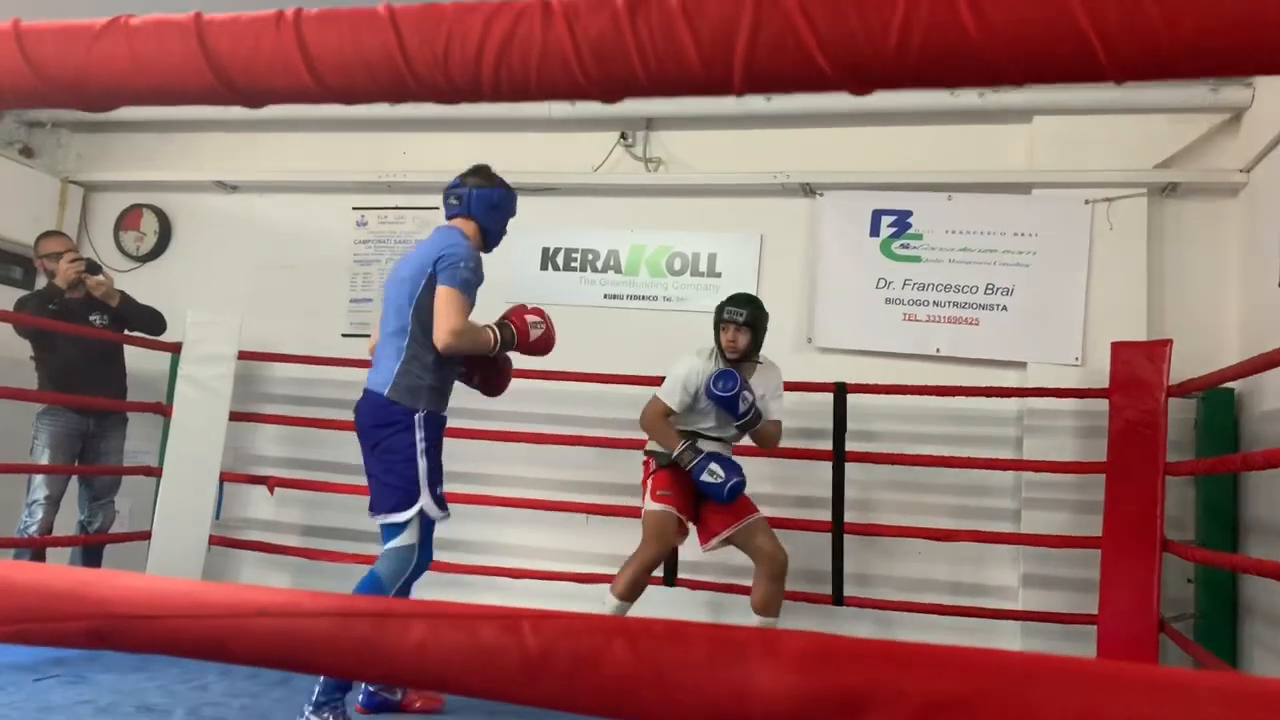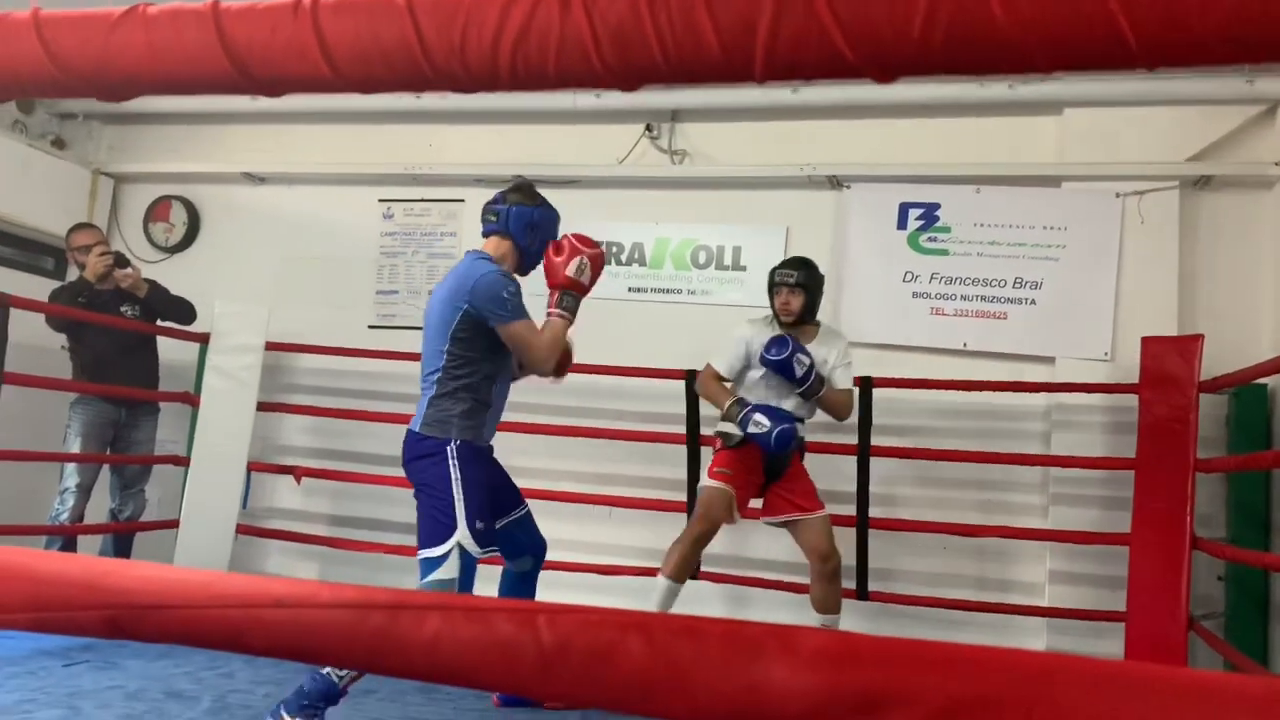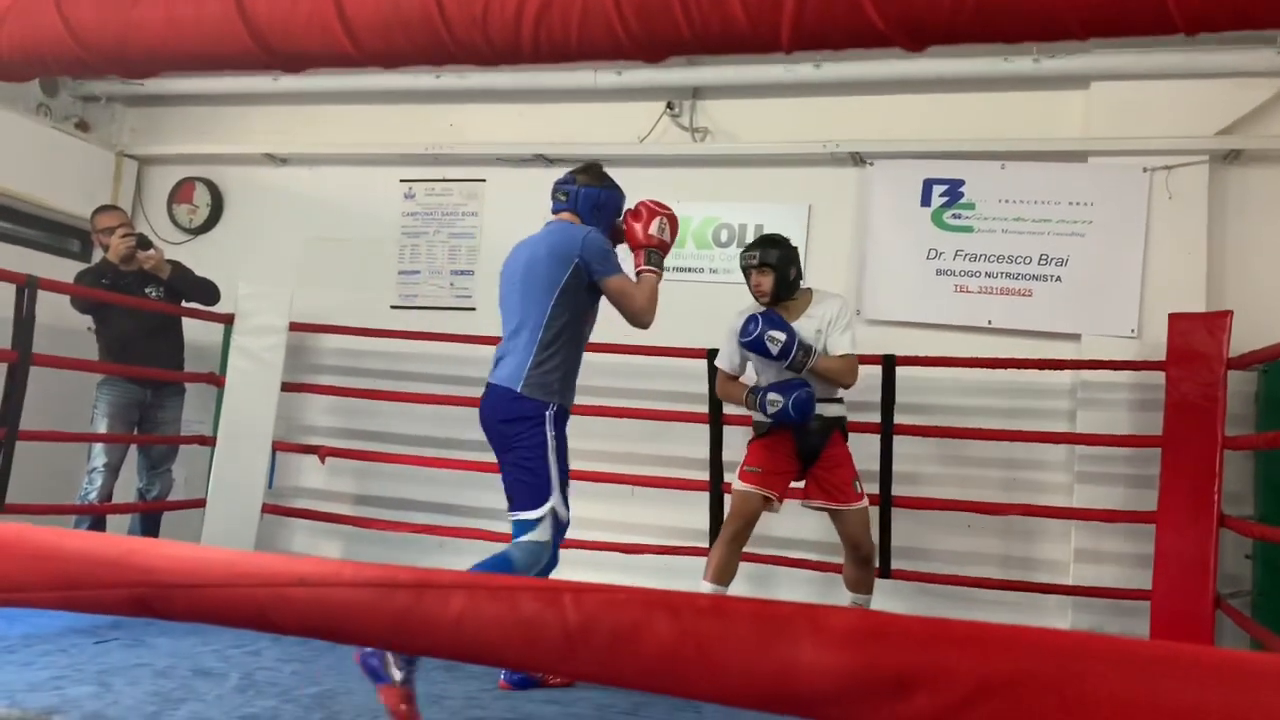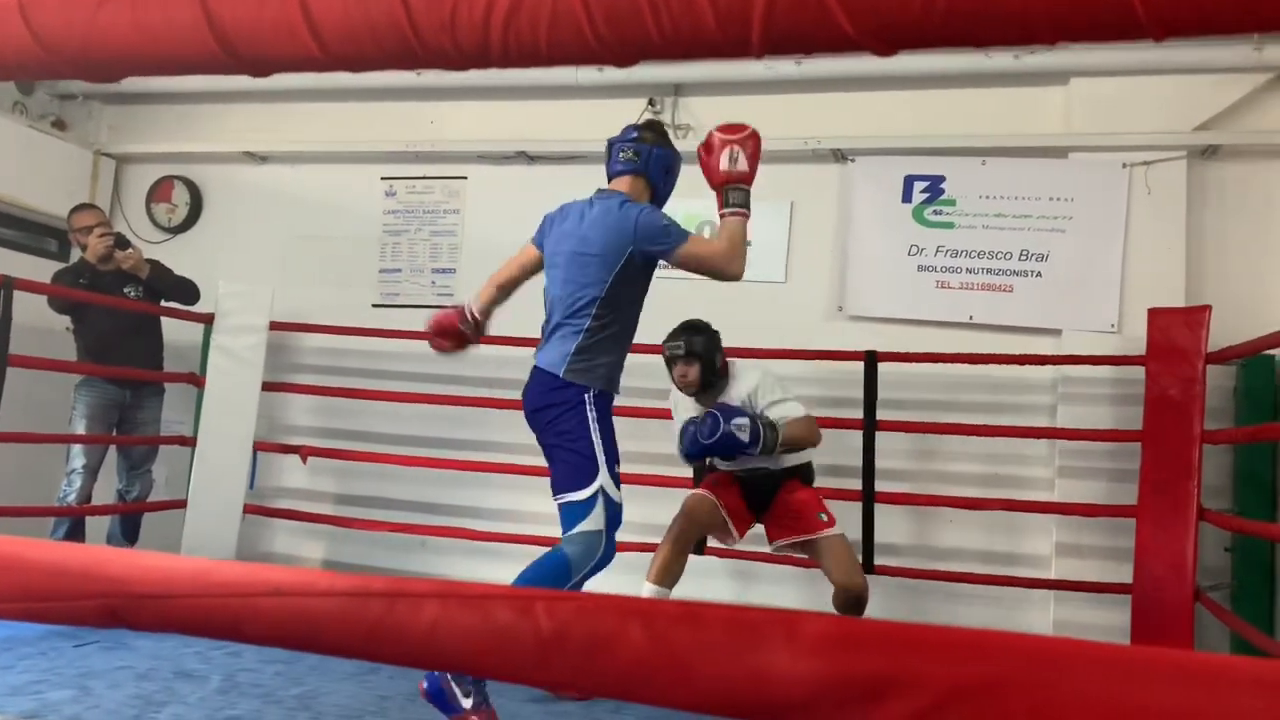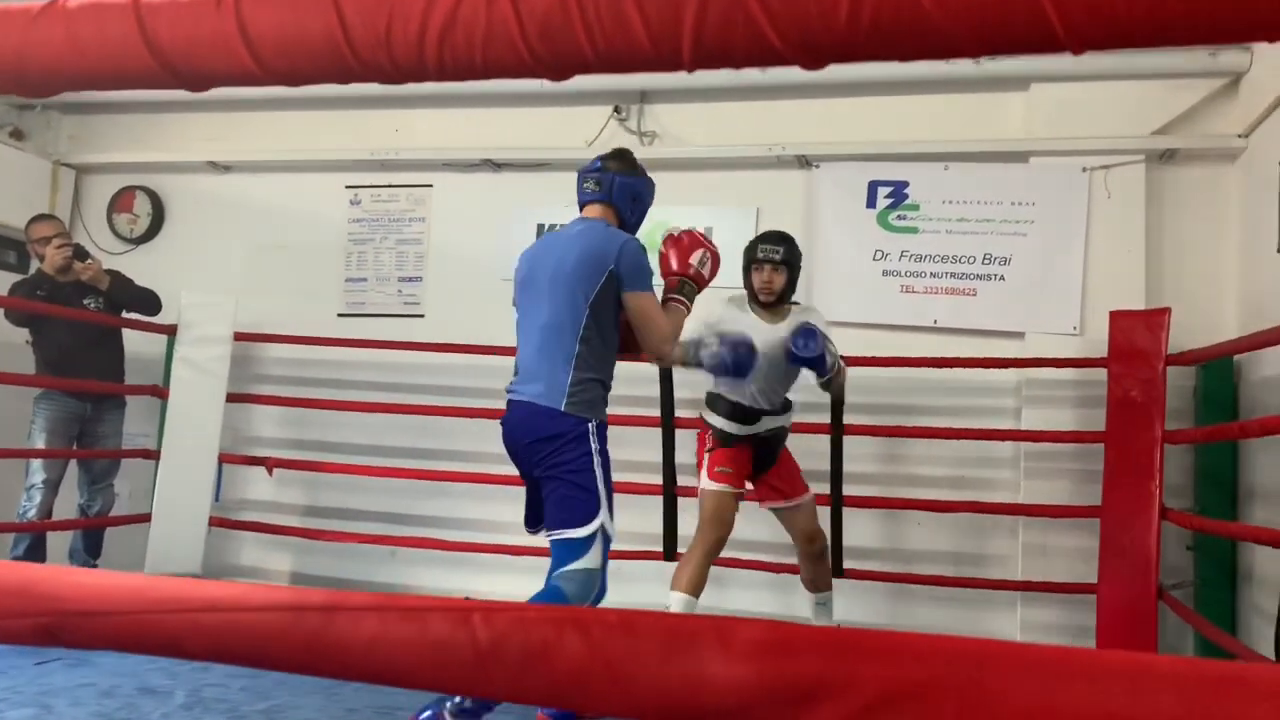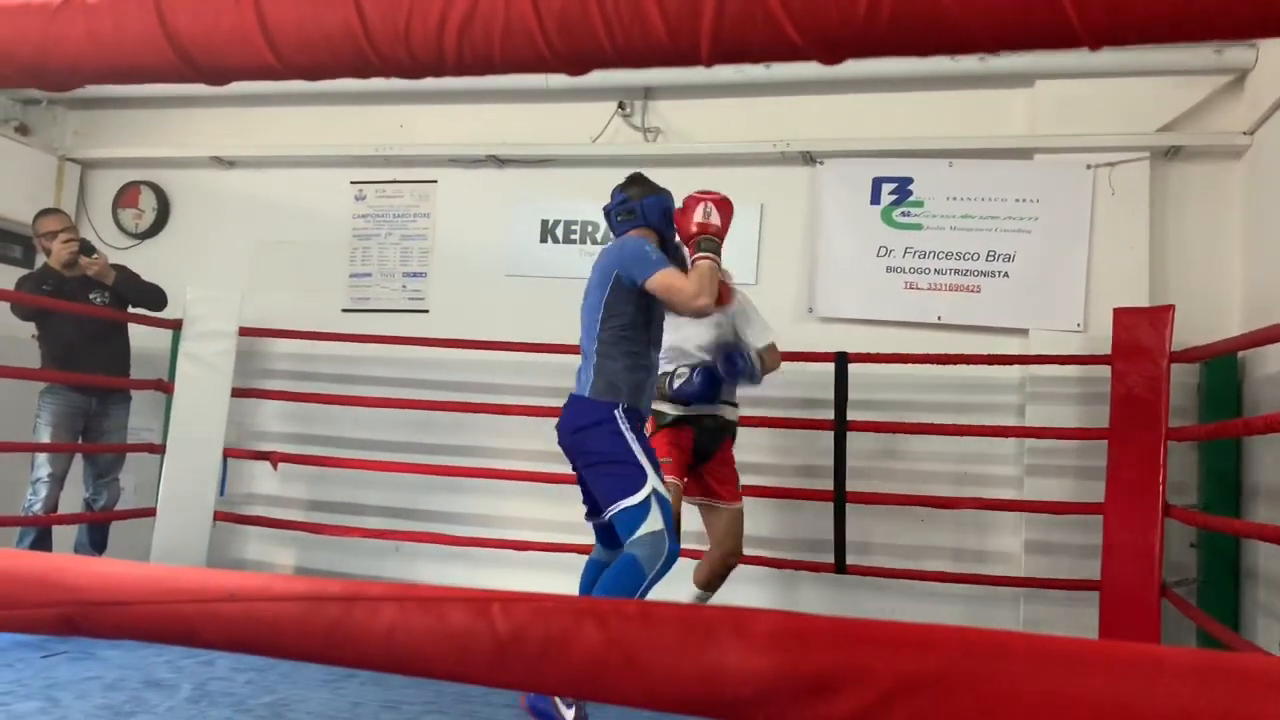
dt=0.7s
person 1, frame 1
left shoulder: (420, 254)
right shoulder: (459, 253)
right elbow: (448, 337)
left wrist: (465, 368)
right wrist: (505, 335)
left hip: (382, 407)
right hip: (406, 412)
left knee: (405, 545)
right knee: (405, 556)
person 1, frame 2
left shoulder: (474, 272)
right shoulder: (490, 282)
right elbow: (539, 356)
left wrist: (522, 363)
right wrist: (567, 288)
left hip: (464, 448)
right hip: (445, 449)
left knee: (528, 550)
right knee: (444, 591)
person 1, frame 3
left shoulder: (523, 249)
right shoulder: (586, 241)
right elbow: (641, 314)
right wrist: (650, 257)
left hip: (504, 399)
right hip: (532, 407)
left knee: (550, 528)
right knee: (532, 547)
left ankle: (524, 661)
right ankle: (397, 649)
person 1, frame 4
left shoulder: (566, 216)
right shoulder: (642, 221)
left elbow: (505, 276)
right elbow: (728, 265)
left wrist: (473, 316)
right wrist: (735, 194)
left hip: (548, 388)
right hip: (577, 396)
left knee: (589, 529)
right knee: (589, 543)
right ankle: (465, 666)
person 1, frame 5
left shoulder: (536, 251)
right shoulder: (620, 246)
right elbow: (660, 345)
right wrist: (682, 291)
left hip: (522, 417)
right hip: (569, 423)
left knee: (579, 559)
right knee: (576, 581)
person 1, frame 6
left shoulder: (618, 265)
right shoulder: (640, 249)
right elbow: (698, 301)
right wrist: (708, 246)
left hip: (589, 416)
right hip: (606, 416)
left knee: (617, 544)
right knee: (654, 544)
person 2, frame 1
left shoulder: (768, 374)
right shoulder: (696, 365)
left elbow: (771, 441)
right elbow: (650, 417)
left wrist: (746, 413)
right wrist: (693, 458)
left hip: (713, 474)
right hip: (670, 465)
left knee: (773, 558)
right knee: (655, 548)
person 2, frame 2
left shoulder: (835, 344)
right shoulder: (753, 332)
left elbow: (841, 409)
right elbow: (706, 380)
left wrist: (809, 379)
right wrist: (743, 413)
left hip: (785, 453)
right hip: (739, 445)
left knee: (825, 556)
right knee: (699, 528)
person 2, frame 3
left shoulder: (833, 308)
right shoulder: (749, 322)
left elbow: (847, 375)
right elbow: (723, 383)
left wrist: (795, 351)
right wrist: (758, 398)
left hip: (826, 432)
right hip: (775, 430)
left knee: (860, 545)
right knee: (737, 524)
person 2, frame 4
left shoulder: (752, 382)
right shoulder: (682, 398)
left elbow: (811, 435)
right elbow: (686, 443)
left wrist: (759, 433)
right wrist: (695, 445)
left hip: (787, 480)
right hip: (733, 479)
left knee: (853, 585)
right knee: (685, 524)
person 2, frame 5
left shoulder: (808, 320)
right shoulder: (731, 313)
left elbow: (837, 384)
left wrist: (824, 361)
left hip: (769, 438)
right hip: (725, 435)
left knee: (813, 539)
right knee: (713, 533)
left ankle: (824, 626)
person 2, frame 6
left shoulder: (733, 303)
left elbow: (771, 358)
left wrist: (749, 366)
right wrist: (672, 382)
left hip: (714, 432)
right hip: (669, 425)
left knee: (728, 551)
person 3, frame 1
left shoulder: (110, 299)
right shoulder: (34, 303)
left elbow: (156, 325)
right elbow: (24, 328)
left wrist: (115, 300)
right wrist: (59, 285)
left hip: (109, 419)
right hip: (59, 416)
left knee: (99, 514)
right knee: (41, 507)
person 3, frame 2
left shoulder: (143, 288)
right shoulder: (69, 295)
left elbow: (187, 314)
right elbow: (55, 321)
left wrist: (143, 290)
right wrist: (88, 279)
left hip: (141, 409)
right hip: (92, 404)
left knee: (129, 502)
right knee: (72, 494)
person 3, frame 3
left shoulder: (168, 270)
right shoulder: (94, 277)
left elbow: (211, 295)
right elbow: (80, 303)
left wrist: (165, 273)
right wrist: (111, 261)
left hip: (166, 390)
right hip: (118, 386)
left knee: (157, 481)
right knee: (101, 473)
person 3, frame 4
left shoulder: (146, 268)
right shoulder: (71, 277)
left elbow: (190, 294)
right elbow: (58, 303)
left wrist: (144, 272)
right wrist: (89, 260)
left hip: (146, 390)
right hip: (97, 387)
left knee: (137, 482)
right knee: (80, 474)
left ankle: (120, 553)
person 3, frame 5
left shoulder: (107, 279)
right shoulder: (30, 288)
left elbow: (152, 305)
left wrist: (105, 282)
right wrist: (47, 272)
left hip: (107, 403)
right hip: (56, 401)
left knee: (99, 496)
right knee: (40, 491)
left ankle: (84, 568)
person 3, frame 6
left shoulder: (113, 274)
right shoulder: (36, 283)
left elbow: (158, 299)
right elbow: (21, 310)
left wrist: (111, 278)
right wrist: (53, 266)
left hip: (112, 398)
right hip: (61, 395)
left knee: (104, 490)
right knee: (45, 484)
left ankle: (89, 562)
